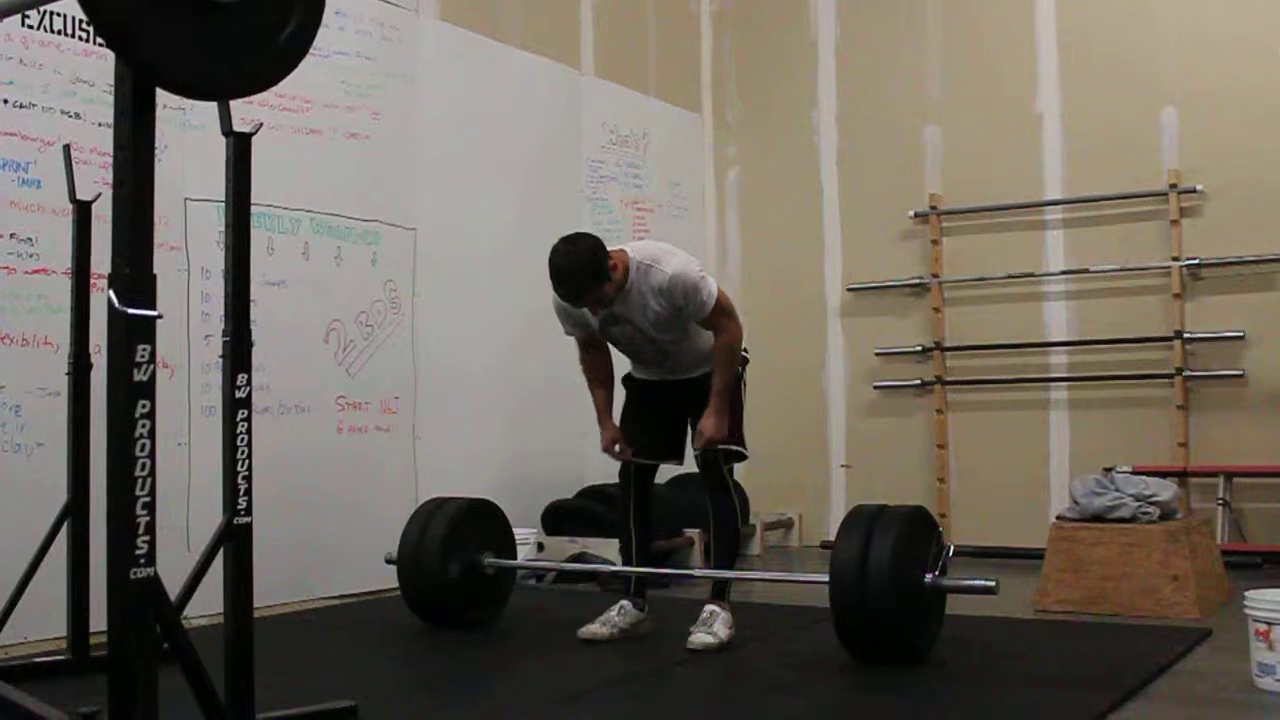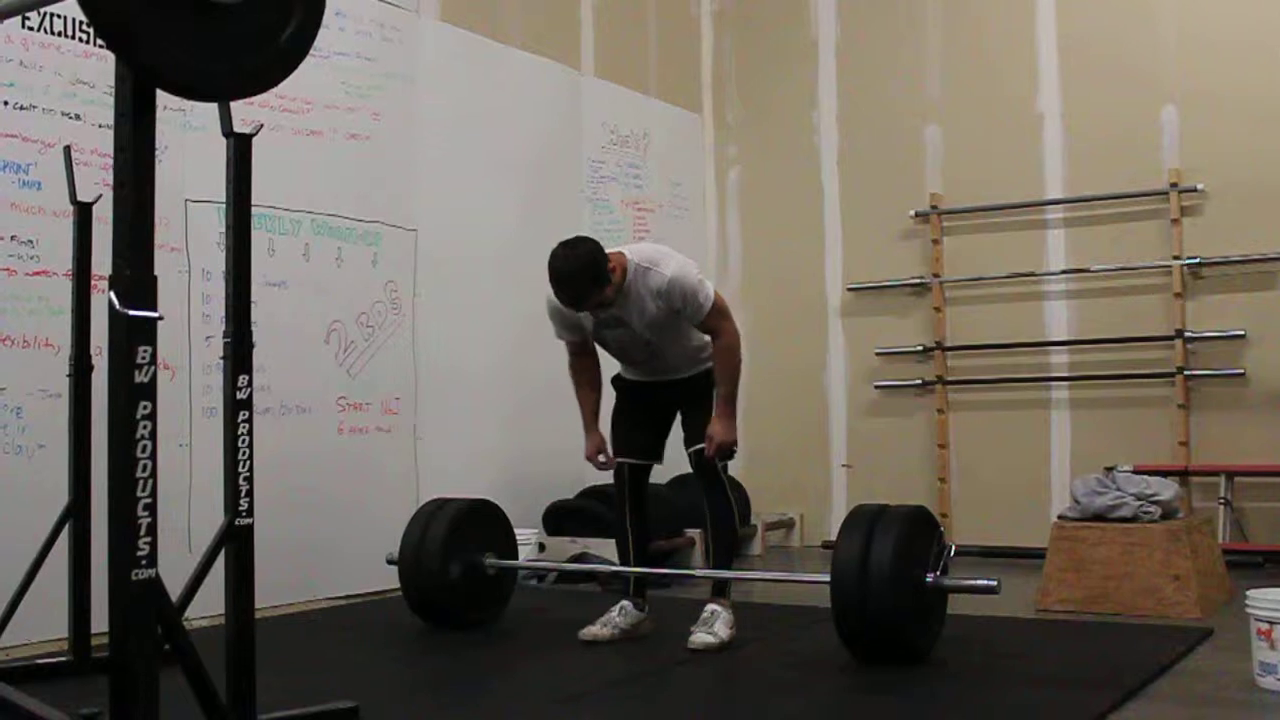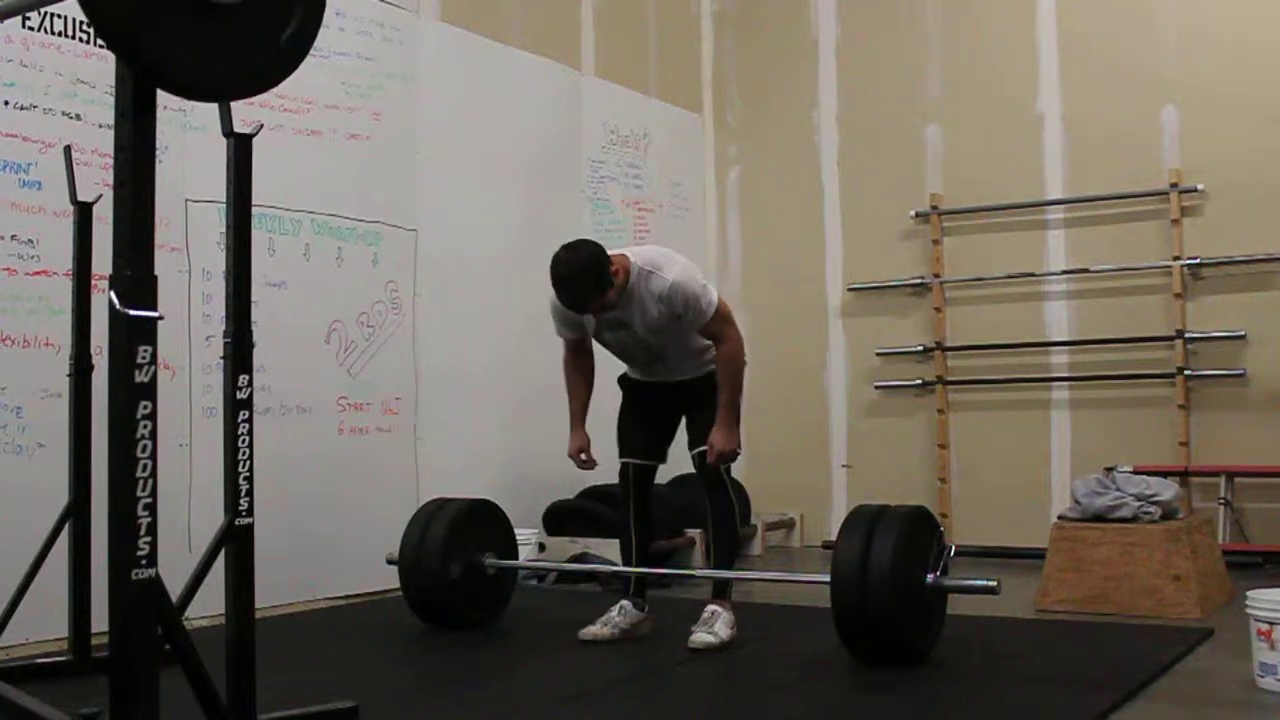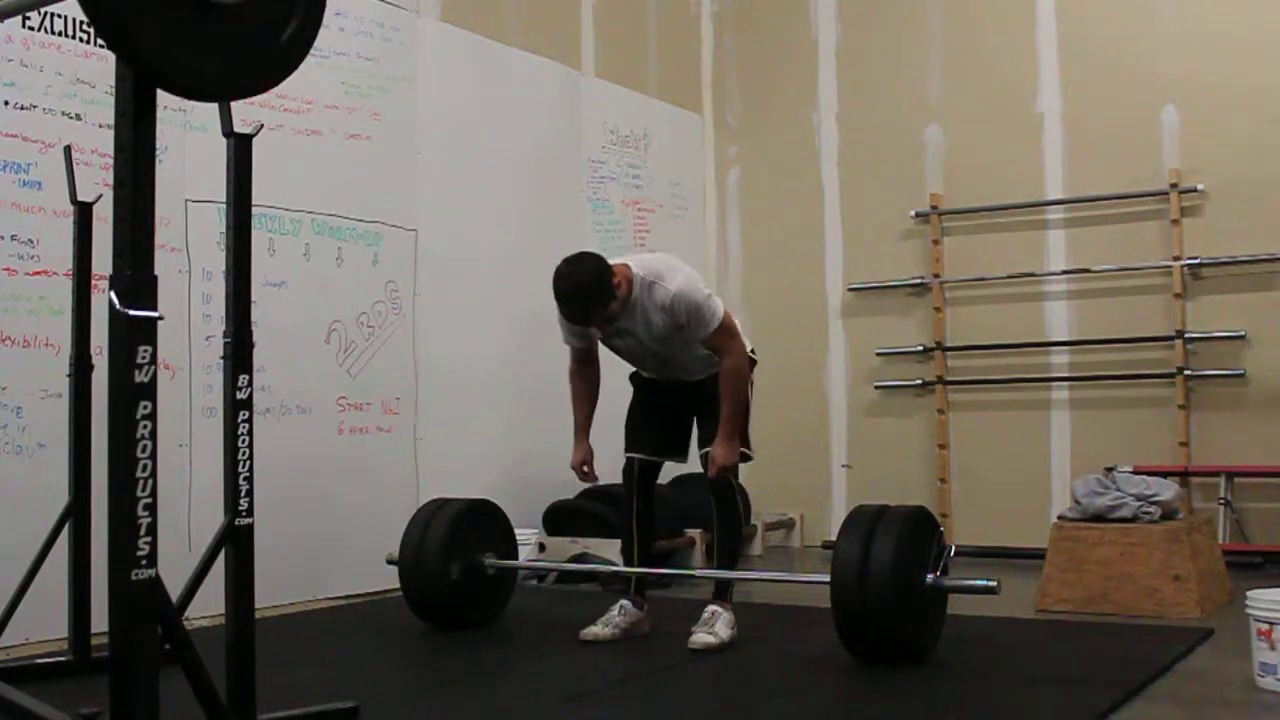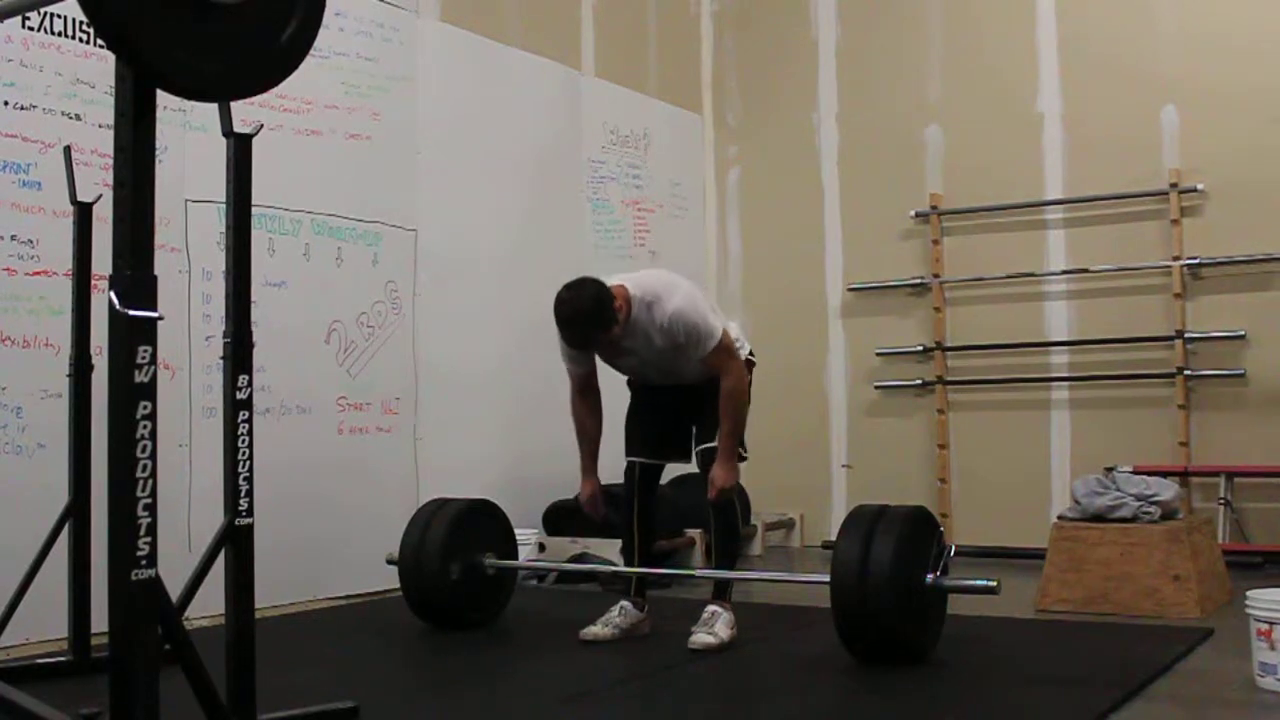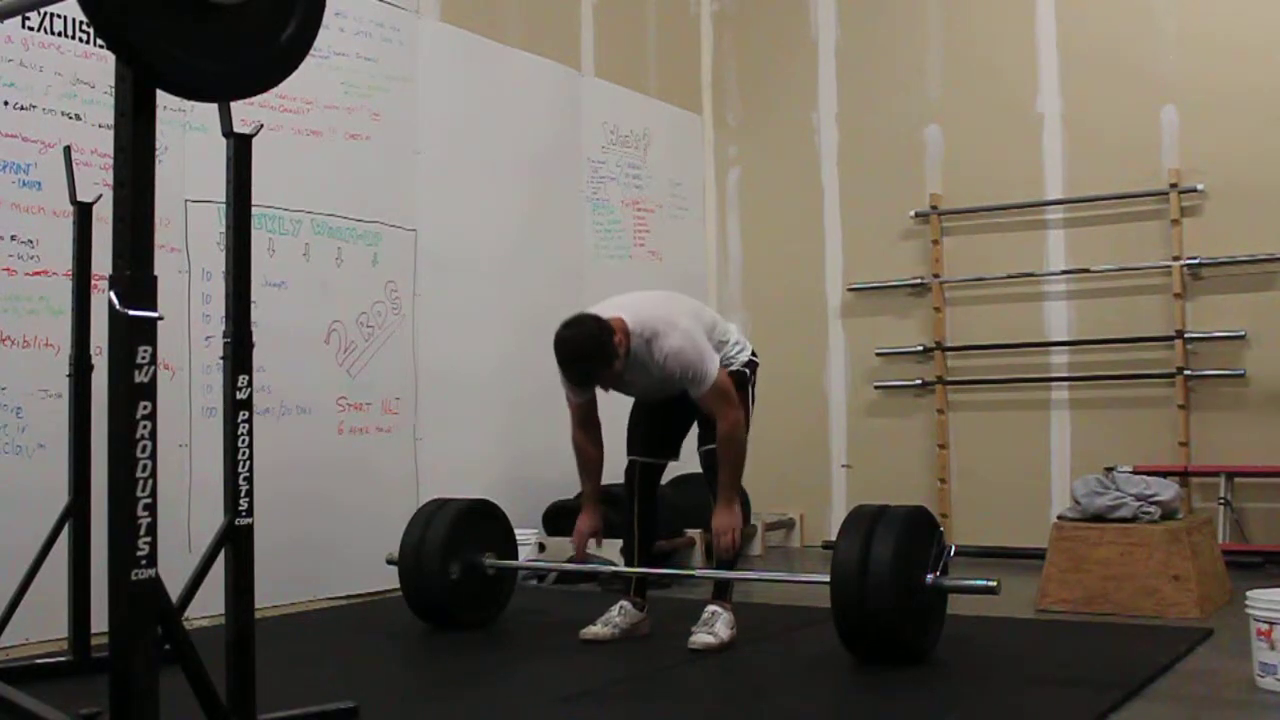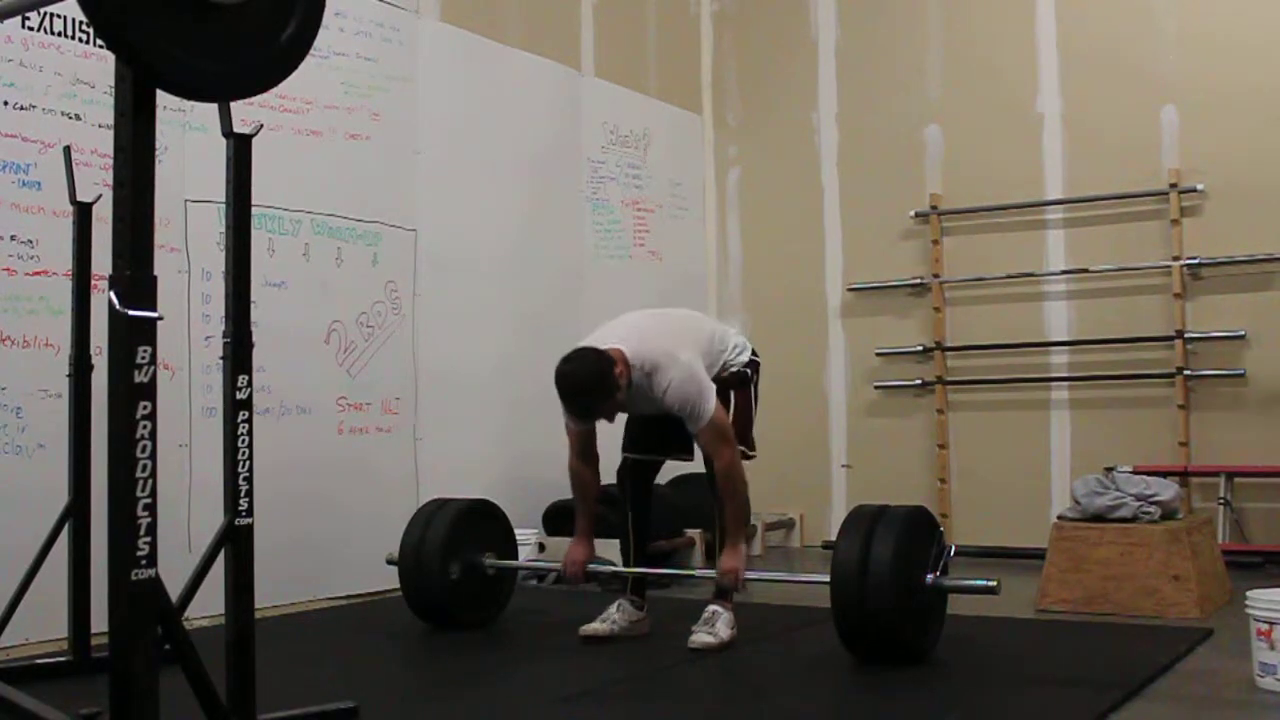
dt=0.2s
person 1, frame 1
left shoulder: (671, 273)
right shoulder: (568, 300)
left elbow: (729, 326)
right elbow: (593, 352)
left wrist: (715, 410)
right wrist: (605, 420)
left hip: (709, 371)
right hip: (649, 379)
left knee: (714, 475)
right knee: (632, 480)
left ankle: (719, 605)
right ankle: (633, 604)
person 1, frame 2
left shoulder: (668, 275)
right shoulder: (561, 303)
left elbow: (725, 330)
right elbow: (582, 357)
left wrist: (725, 415)
right wrist: (591, 428)
left hip: (700, 372)
right hip: (639, 380)
left knee: (709, 472)
right knee: (627, 481)
left ankle: (719, 604)
right ankle: (633, 603)
person 1, frame 3
left shoulder: (671, 279)
right shoulder: (565, 303)
left elbow: (729, 339)
right elbow: (577, 355)
left wrist: (727, 424)
right wrist: (577, 426)
left hip: (705, 374)
right hip: (645, 381)
left knee: (711, 474)
right knee: (632, 482)
left ankle: (720, 606)
right ankle: (633, 603)
person 1, frame 4
left shoulder: (674, 288)
right shoulder: (575, 308)
left elbow: (733, 352)
right elbow: (583, 365)
left wrist: (728, 438)
right wrist: (581, 438)
left hip: (714, 375)
right hip: (655, 380)
left knee: (718, 478)
right knee: (636, 478)
left ankle: (721, 606)
right ankle: (634, 603)
person 1, frame 5
left shoulder: (674, 307)
right shoulder: (578, 327)
left elbow: (733, 371)
right elbow: (584, 394)
left wrist: (727, 459)
right wrist: (588, 472)
left hip: (715, 377)
right hip: (654, 383)
left knee: (716, 484)
right knee: (637, 481)
left ankle: (721, 606)
right ankle: (634, 604)
person 1, frame 6
left shoulder: (673, 342)
right shoulder: (580, 354)
left elbow: (730, 415)
right elbow: (584, 428)
left wrist: (728, 505)
right wrist: (589, 507)
left hip: (728, 367)
right hip: (658, 388)
left knee: (716, 474)
right knee: (638, 478)
left ankle: (721, 607)
right ankle: (634, 604)
person 1, frame 7
left shoulder: (673, 375)
right shoulder: (582, 379)
left elbow: (725, 455)
right elbow: (582, 458)
left wrist: (734, 547)
right wrist: (582, 537)
left hip: (726, 368)
left knee: (719, 476)
right knee: (631, 476)
left ankle: (721, 607)
right ankle: (633, 603)
